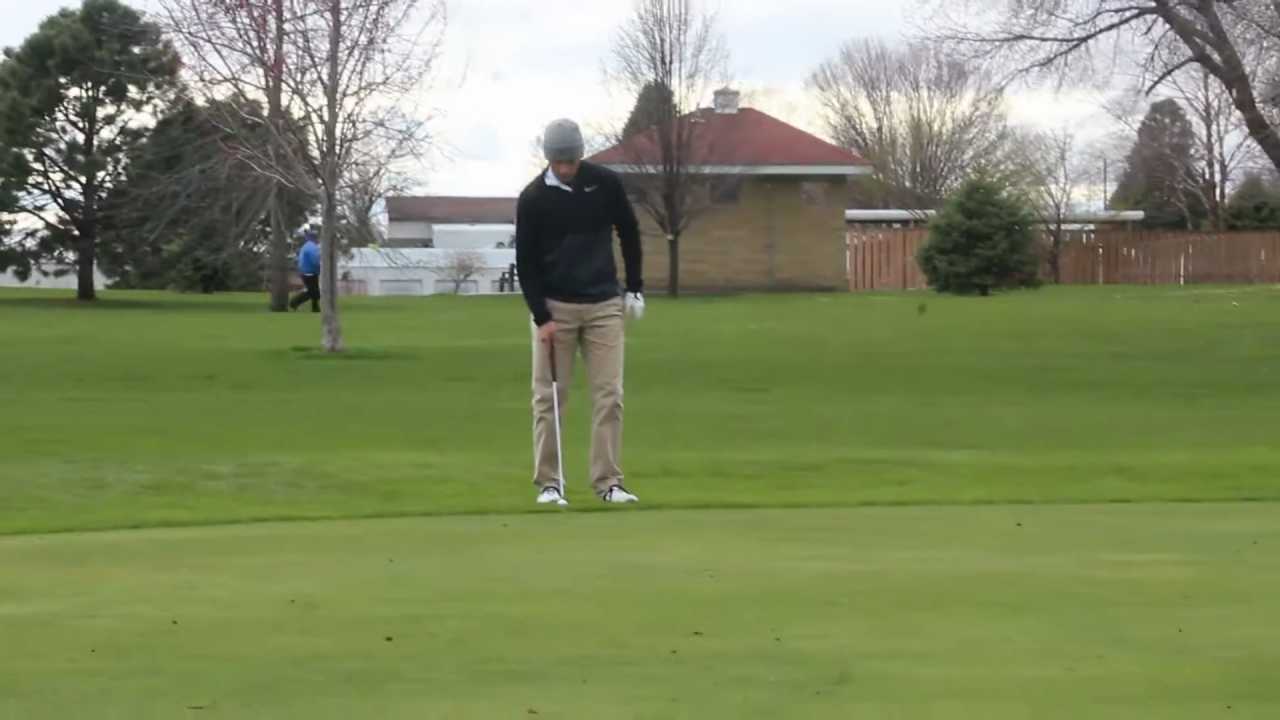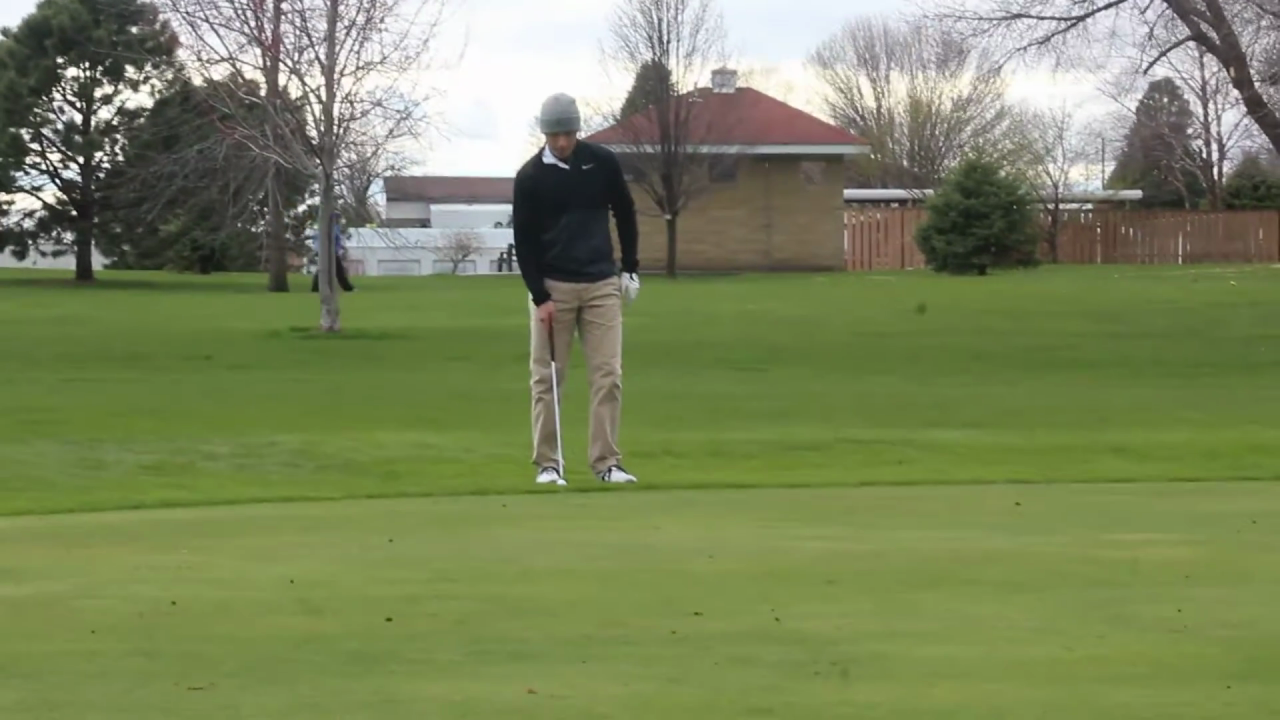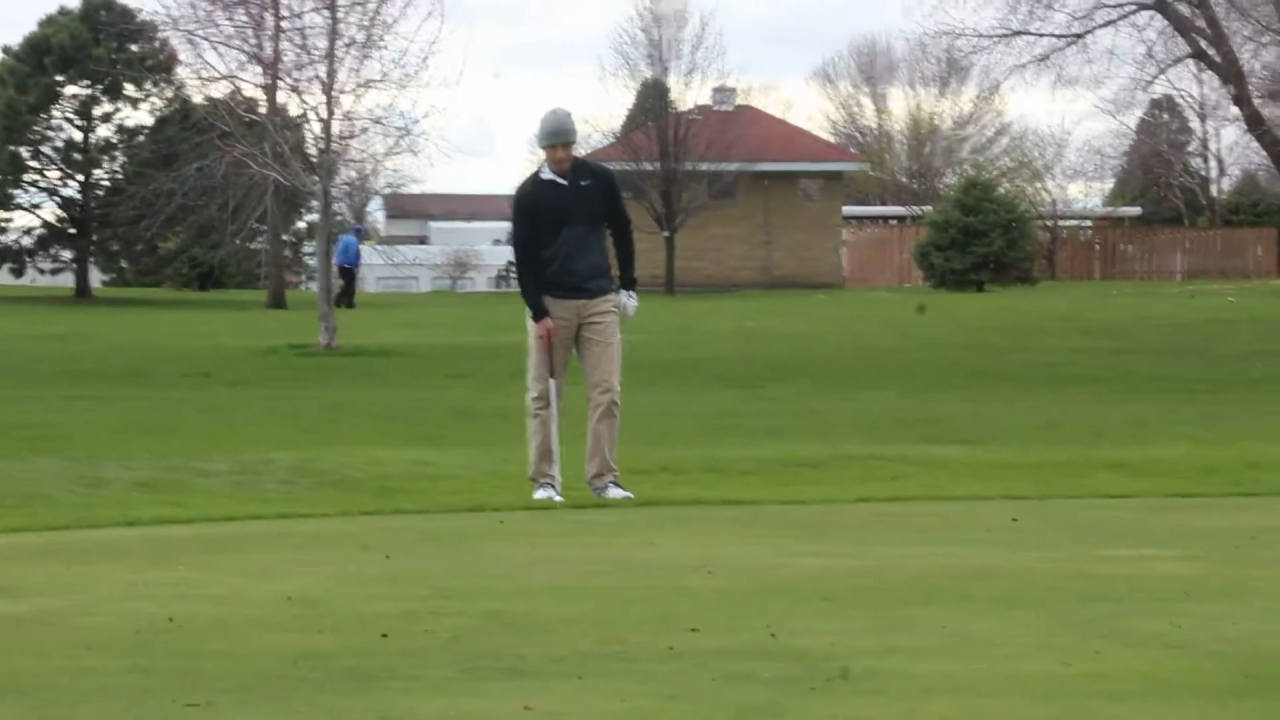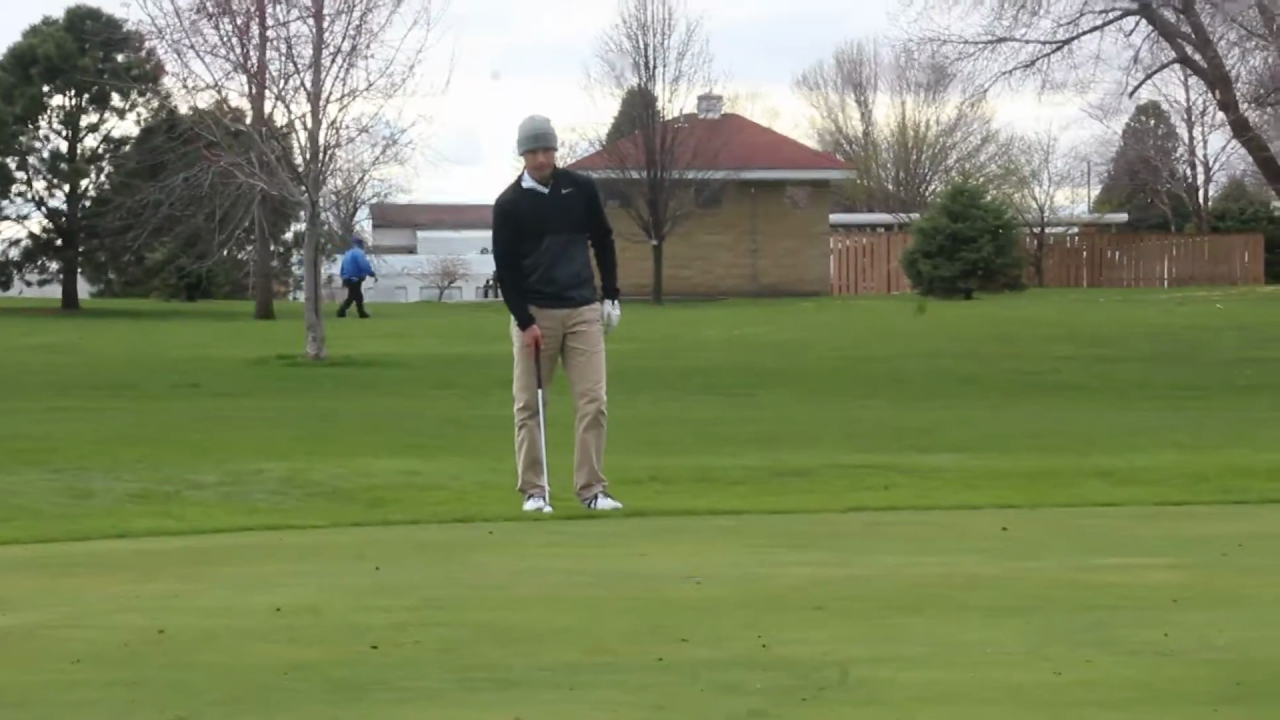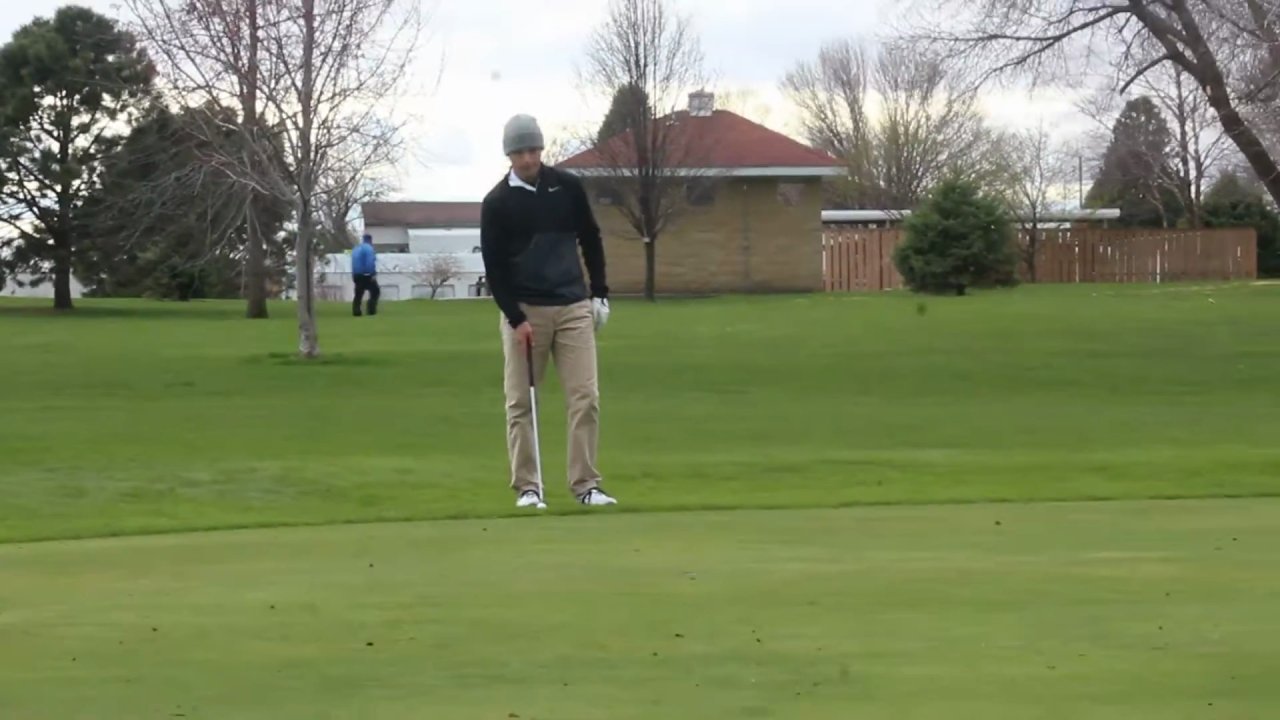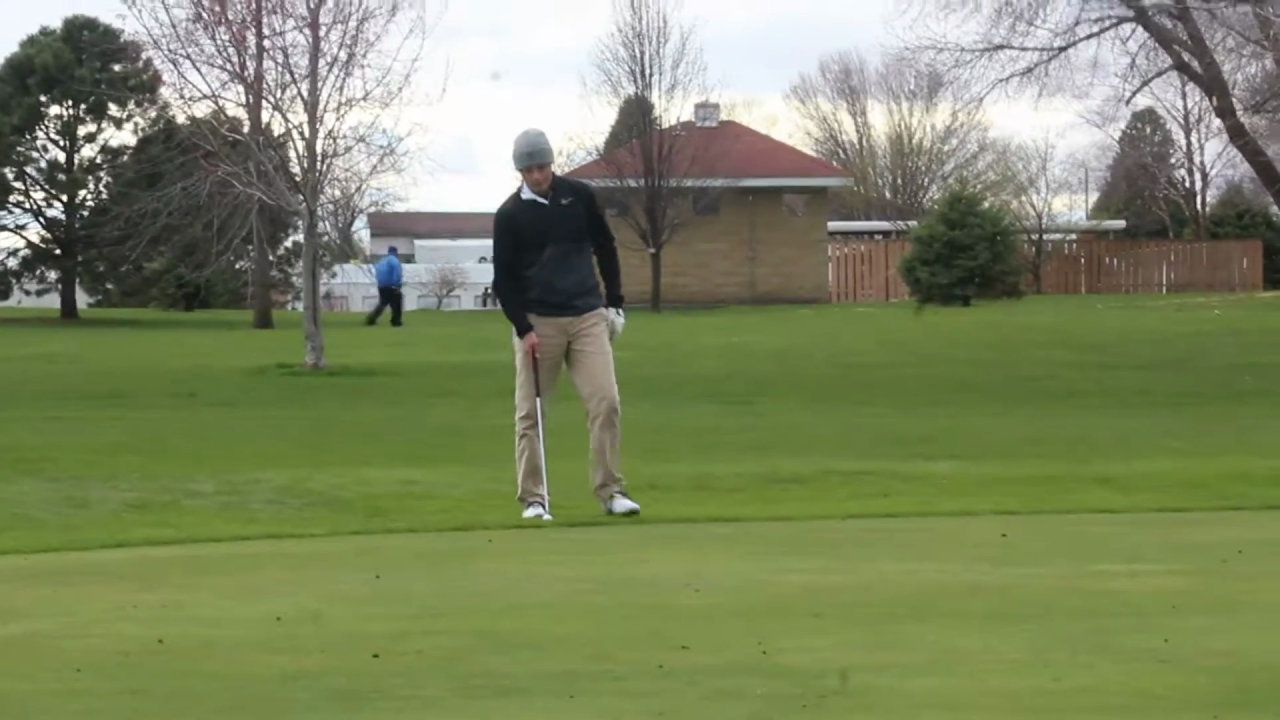
dt=0.3s
person 1, frame 1
left shoulder: (606, 182)
right shoulder: (532, 198)
left elbow: (629, 233)
right elbow: (526, 262)
left wrist: (634, 287)
right wrist: (540, 317)
left hip: (604, 304)
right hip: (554, 307)
left knee: (609, 394)
right knee: (548, 396)
left ankle: (608, 481)
right ankle: (548, 482)
person 1, frame 2
left shoulder: (603, 161)
right shoulder: (530, 177)
left elbow: (625, 213)
right elbow: (524, 241)
left wrist: (630, 268)
right wrist: (539, 296)
left hip: (602, 284)
right hip: (552, 287)
left knee: (607, 375)
right knee: (546, 377)
left ankle: (606, 461)
right ankle: (547, 463)
person 1, frame 3
left shoulder: (600, 179)
right shoulder: (529, 194)
left elbow: (622, 231)
right elbow: (524, 258)
left wrist: (628, 285)
right wrist: (538, 313)
left hip: (600, 301)
right hip: (550, 304)
left knee: (606, 392)
right knee: (542, 394)
left ankle: (603, 478)
right ankle: (544, 479)
person 1, frame 4
left shoulder: (581, 188)
right shoulder: (509, 203)
left elbow: (603, 241)
right elbow: (505, 268)
left wrist: (611, 295)
right wrist: (524, 320)
left hip: (584, 310)
right hip: (534, 314)
left knee: (592, 402)
right knee: (528, 405)
left ankle: (592, 488)
right ankle: (533, 490)
person 1, frame 5
left shoulder: (567, 186)
right shoulder: (497, 202)
left elbow: (591, 239)
right elbow: (493, 267)
left wrist: (600, 293)
right wrist: (515, 317)
left hip: (574, 307)
right hip: (524, 311)
left knee: (585, 397)
right knee: (520, 402)
left ankle: (585, 484)
right ankle: (527, 486)
person 1, frame 6
left shoulder: (580, 196)
right shoulder: (510, 215)
left elbow: (606, 248)
right elbow: (504, 279)
left wrist: (615, 302)
right wrist: (523, 329)
left hip: (587, 316)
right hip: (537, 322)
left knee: (606, 401)
right knee: (530, 413)
left ankle: (610, 489)
right ankle: (533, 498)
